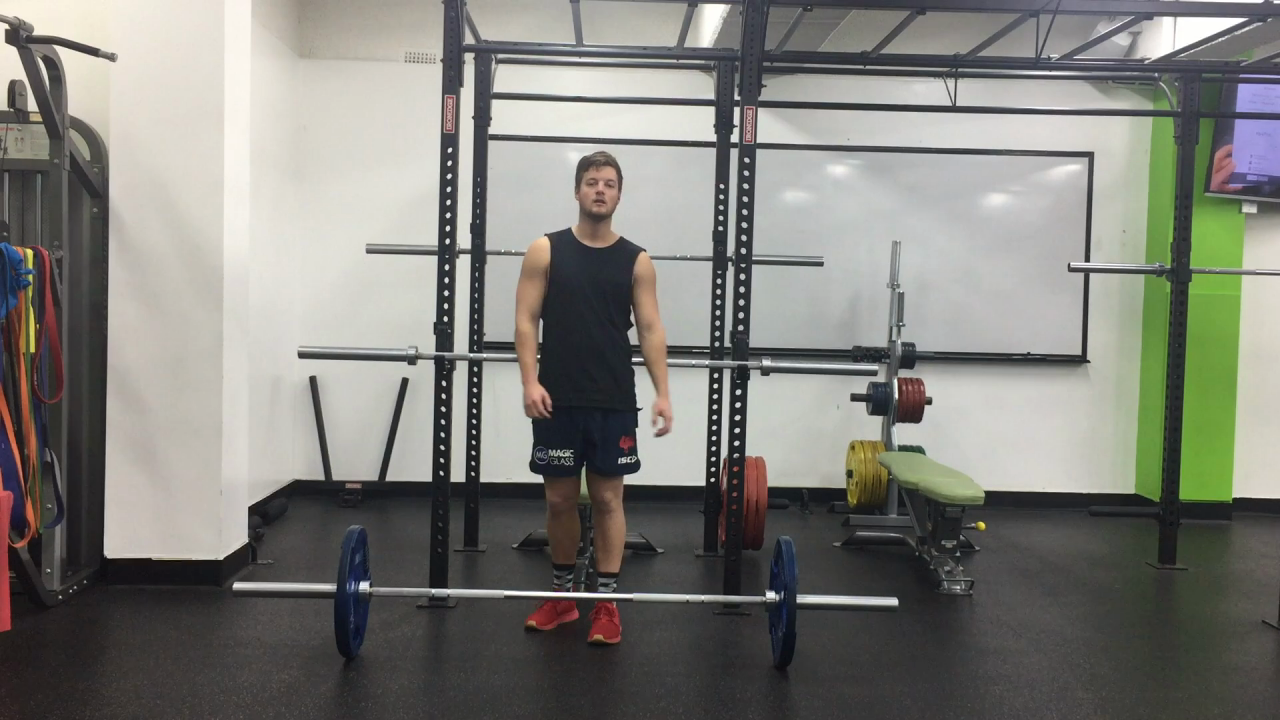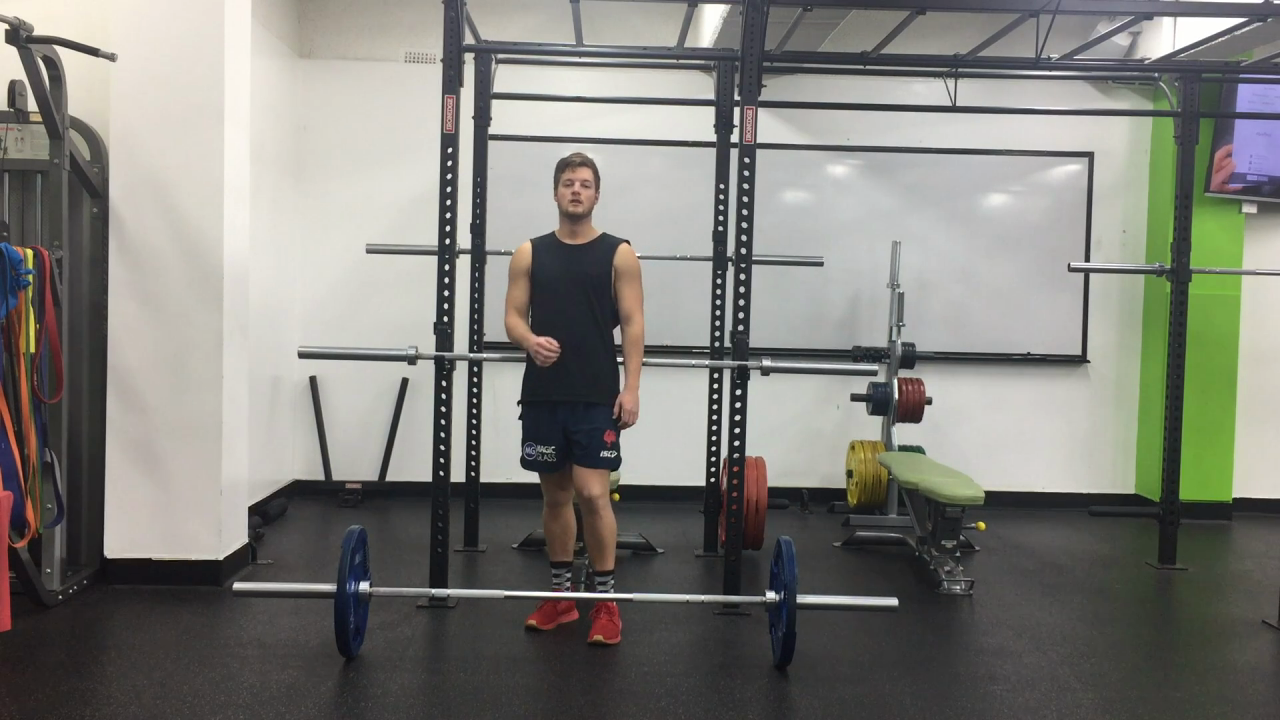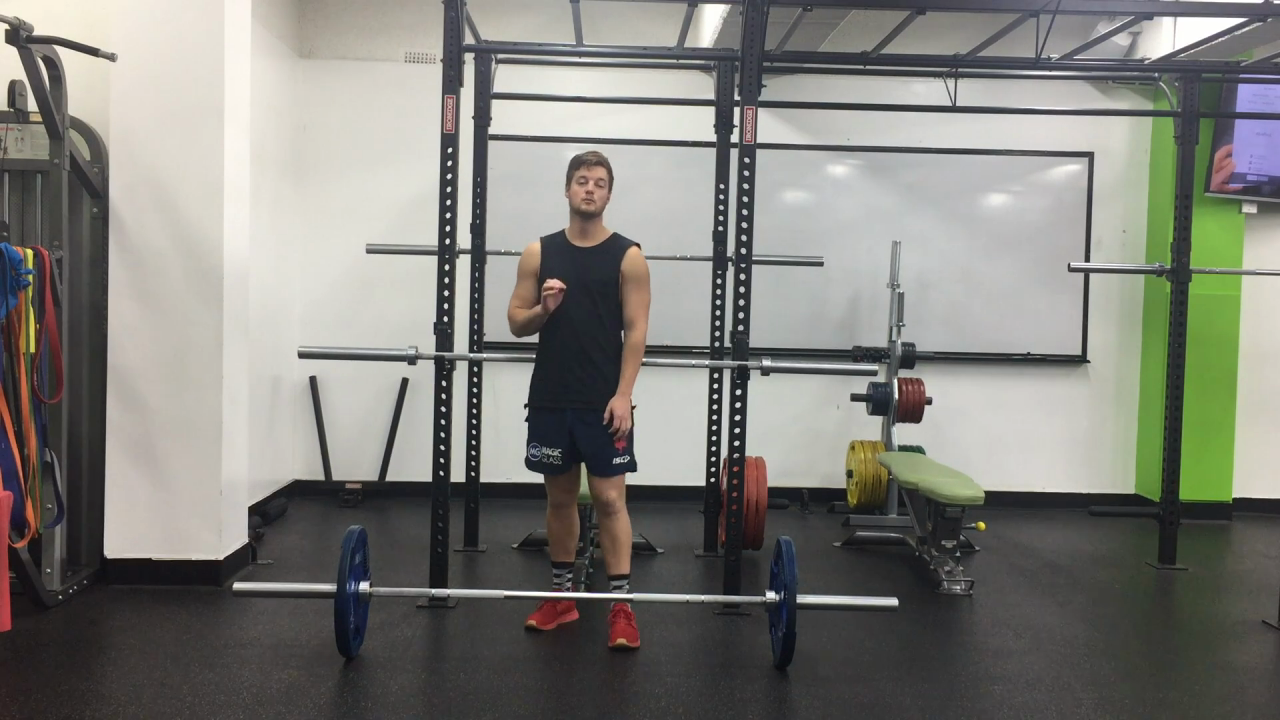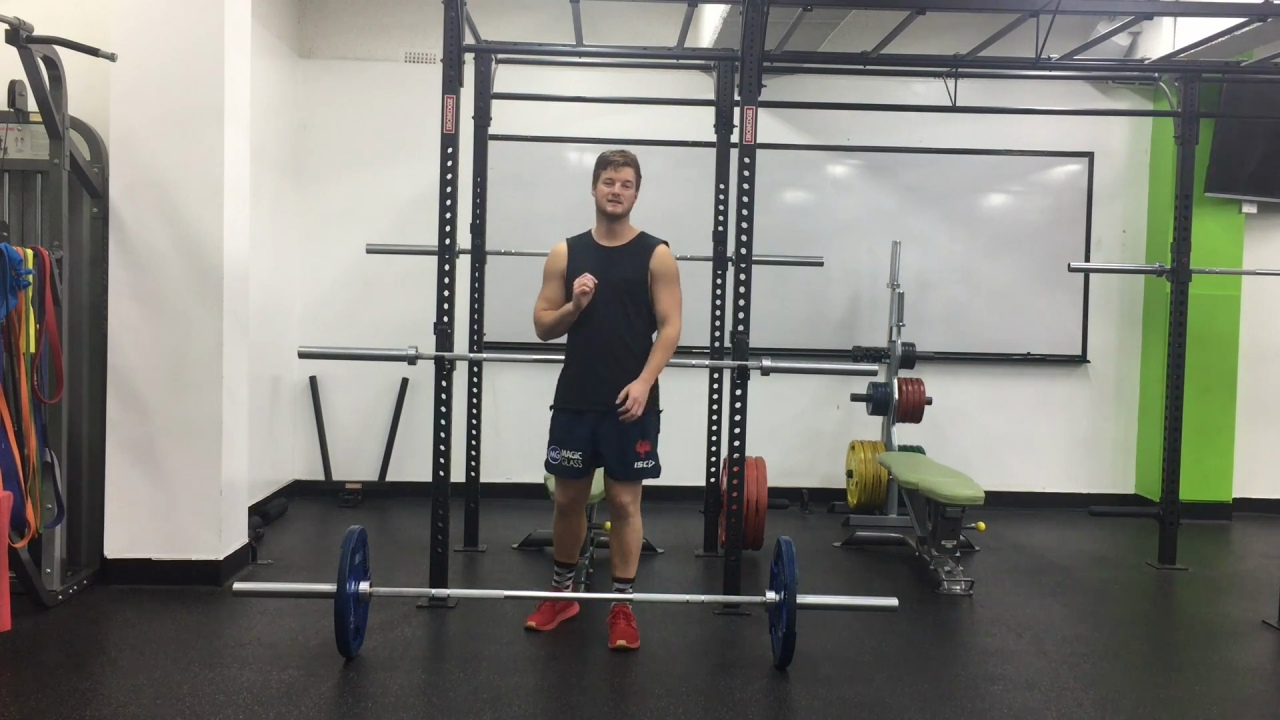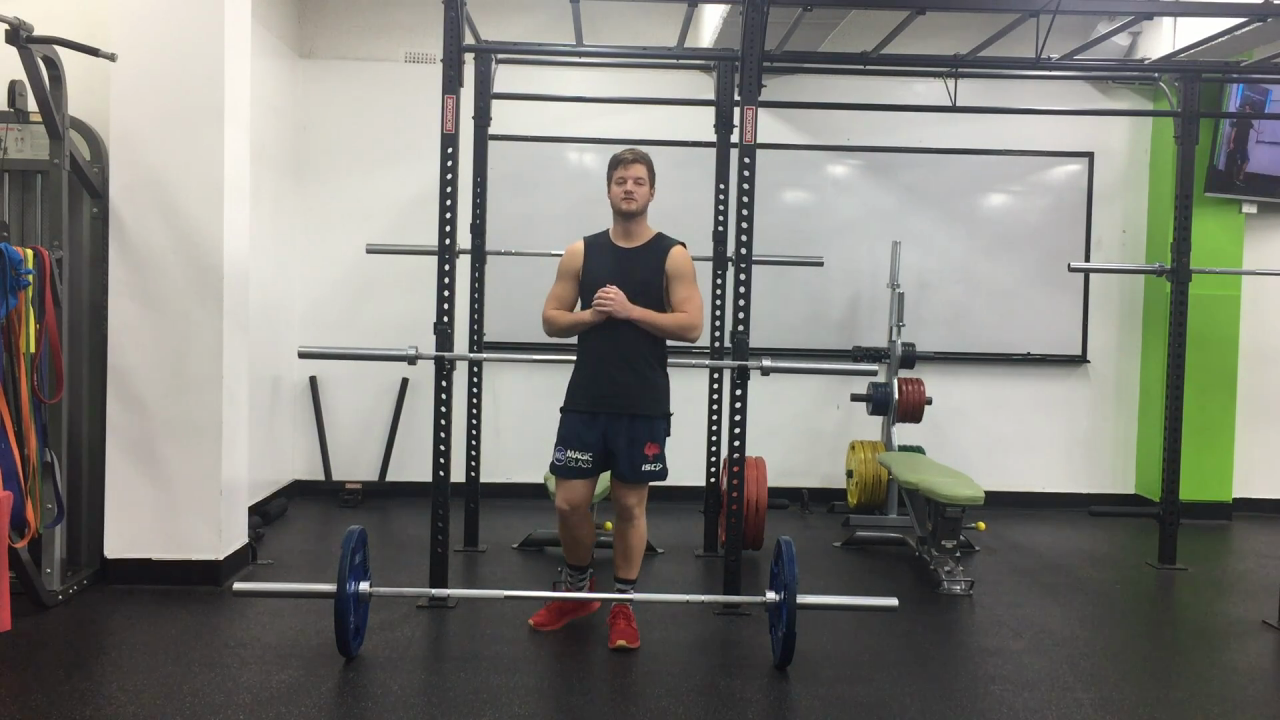
dt=0.5s
person 1, frame 1
left shoulder: (636, 261)
right shoulder: (545, 250)
left elbow: (650, 329)
right elbow: (526, 321)
left wrist: (662, 393)
right wrist: (530, 381)
left hip: (614, 401)
right hip: (557, 399)
left knee: (607, 499)
right knee: (560, 499)
left ankle: (606, 601)
right ankle: (562, 594)
person 1, frame 2
left shoulder: (618, 253)
right shoulder: (529, 253)
left elbow: (632, 323)
right elbow: (513, 317)
left wrist: (631, 387)
right wrist: (531, 341)
left hip: (597, 396)
right hip: (543, 394)
left knee: (593, 495)
right knee: (555, 494)
left ankle: (605, 600)
right ankle: (562, 595)
person 1, frame 3
left shoulder: (628, 256)
right shoulder: (539, 252)
left elbow: (636, 330)
right elbow: (516, 320)
left wrist: (623, 394)
right wrist: (542, 308)
left hip: (603, 401)
right hip: (550, 398)
left knee: (609, 499)
right knee: (559, 496)
left ankle: (621, 605)
right ankle: (562, 595)
person 1, frame 4
left shoulder: (656, 254)
right shoulder: (566, 253)
left elbow: (670, 327)
right elbow: (543, 326)
left wrist: (644, 383)
right wrist: (574, 304)
left hip: (630, 401)
right hip: (575, 398)
left knee: (624, 502)
right knee: (567, 499)
left ankle: (621, 606)
right ankle: (562, 592)
person 1, frame 5
left shoulder: (672, 255)
right shoulder: (581, 252)
left elbow: (691, 325)
right elbow: (551, 319)
left wrist: (630, 309)
right wrist: (593, 314)
left hip: (643, 403)
right hip: (585, 398)
left knee: (630, 505)
right knee: (569, 503)
left ankle: (622, 606)
right ankle: (576, 589)
